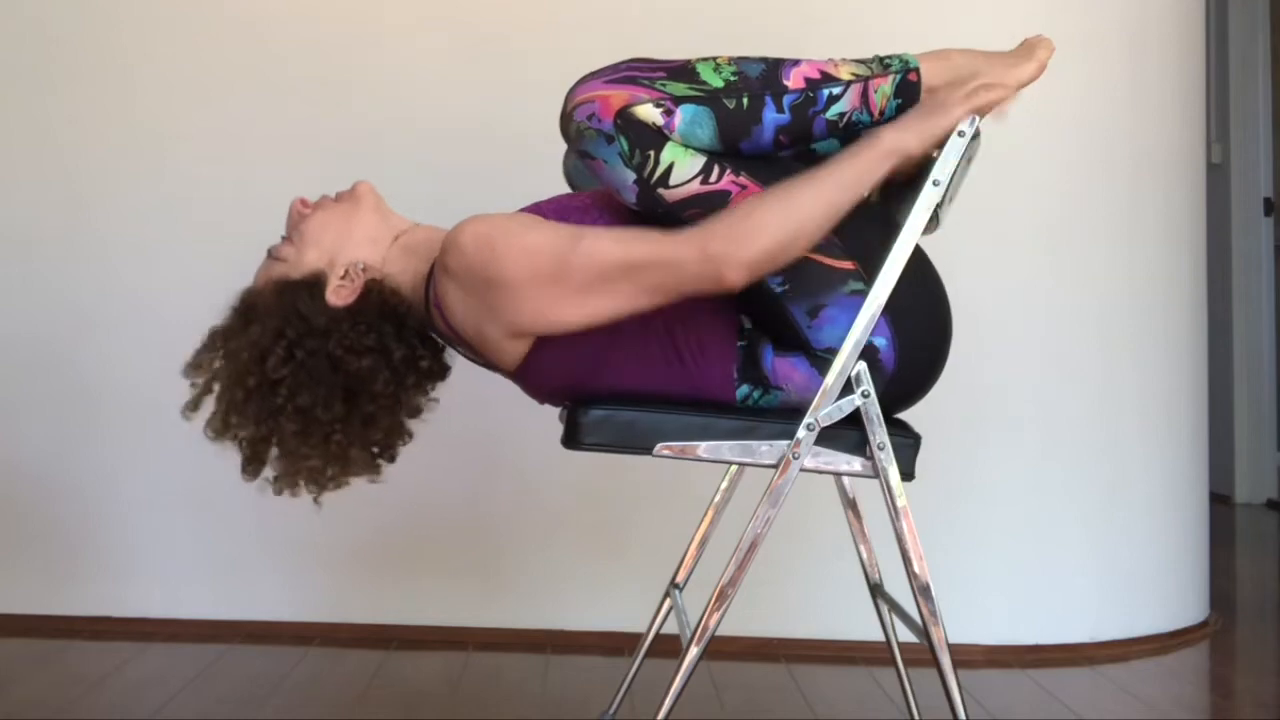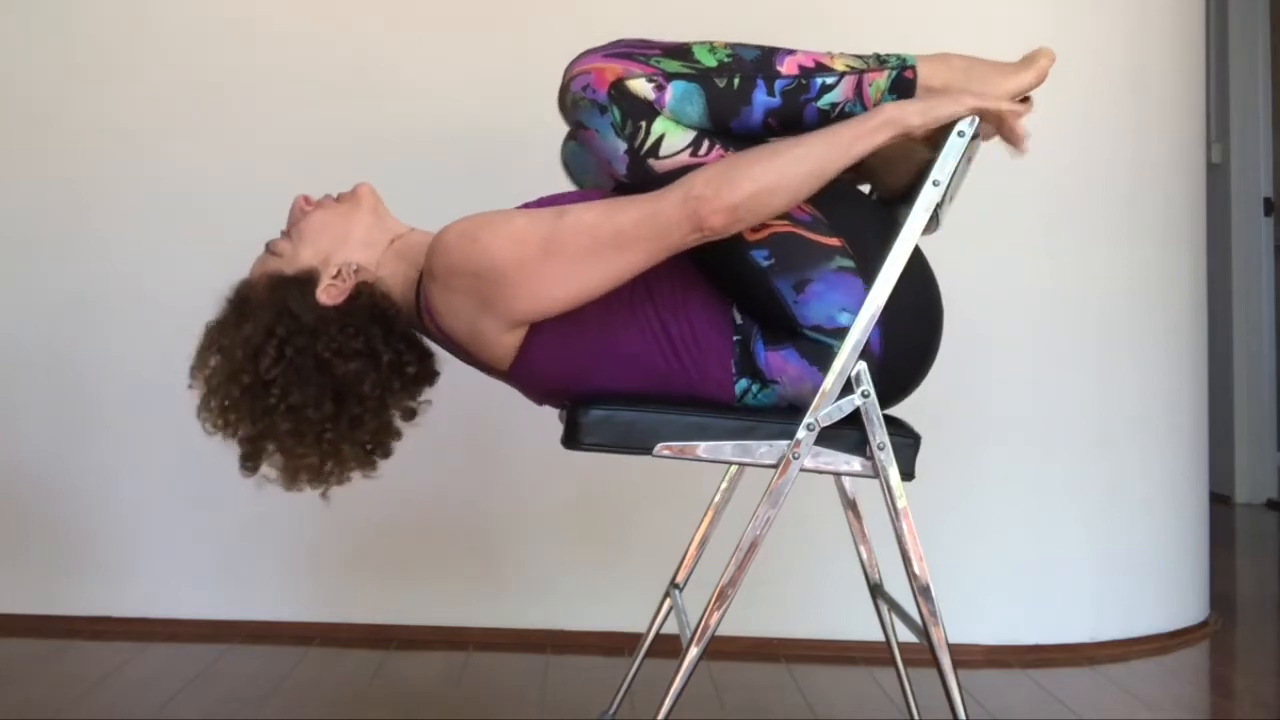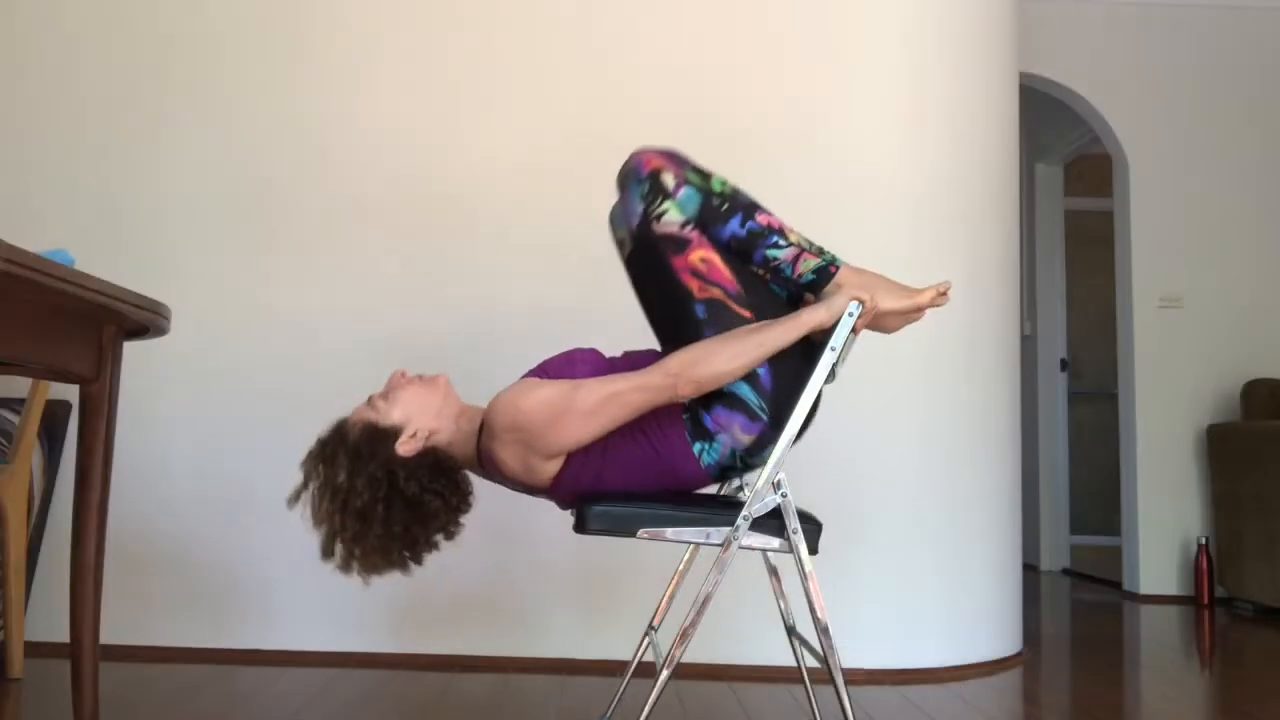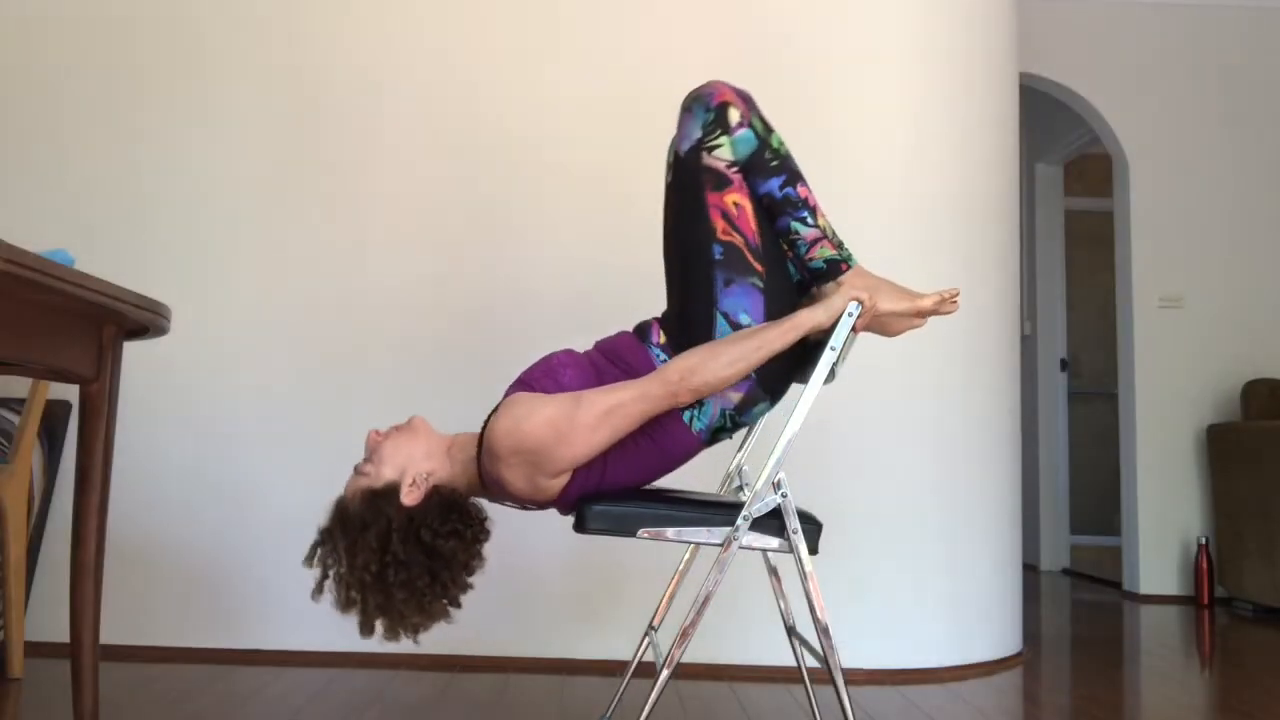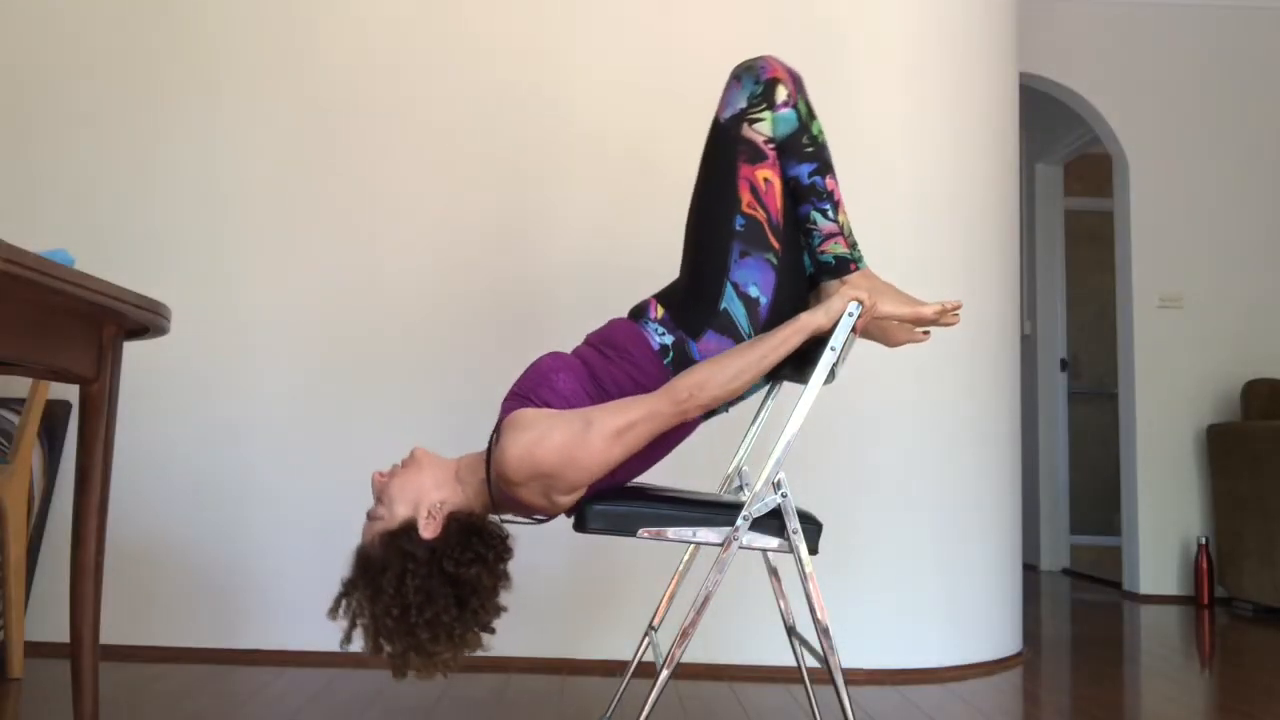
dt=1s
person 1, frame 1
left shoulder: (458, 285)
right shoulder: (478, 262)
left elbow: (691, 247)
right elbow: (719, 260)
right wrist: (896, 140)
left hip: (785, 346)
right hip: (838, 347)
left knee: (602, 152)
right knee: (611, 106)
right ankle: (921, 86)
person 1, frame 2
left shoulder: (467, 286)
right shoulder: (471, 263)
left elbow: (666, 210)
right elbow: (702, 210)
right wrist: (900, 115)
left hip: (778, 338)
right hip: (832, 335)
left knee: (599, 140)
right knee: (610, 83)
left ankle: (895, 160)
right ankle: (923, 83)
person 1, frame 3
left shoulder: (495, 441)
right elbow: (669, 382)
right wrist: (815, 315)
left hip: (723, 419)
right hip: (744, 410)
left knee: (647, 192)
right knee: (652, 177)
left ankle: (833, 287)
right ankle: (844, 290)
person 1, frame 4
left shoulder: (499, 461)
right shoulder: (516, 443)
right elbow: (673, 388)
right wrist: (814, 316)
left hip: (691, 353)
right hip: (722, 381)
right knee: (716, 108)
left ankle: (838, 290)
right ankle: (844, 291)
person 1, frame 5
left shoulder: (509, 472)
right shoulder: (524, 459)
right elbow: (683, 401)
right wrist: (815, 319)
left hip: (685, 340)
right hip: (712, 339)
right knee: (763, 82)
left ankle: (839, 293)
right ankle: (844, 289)
